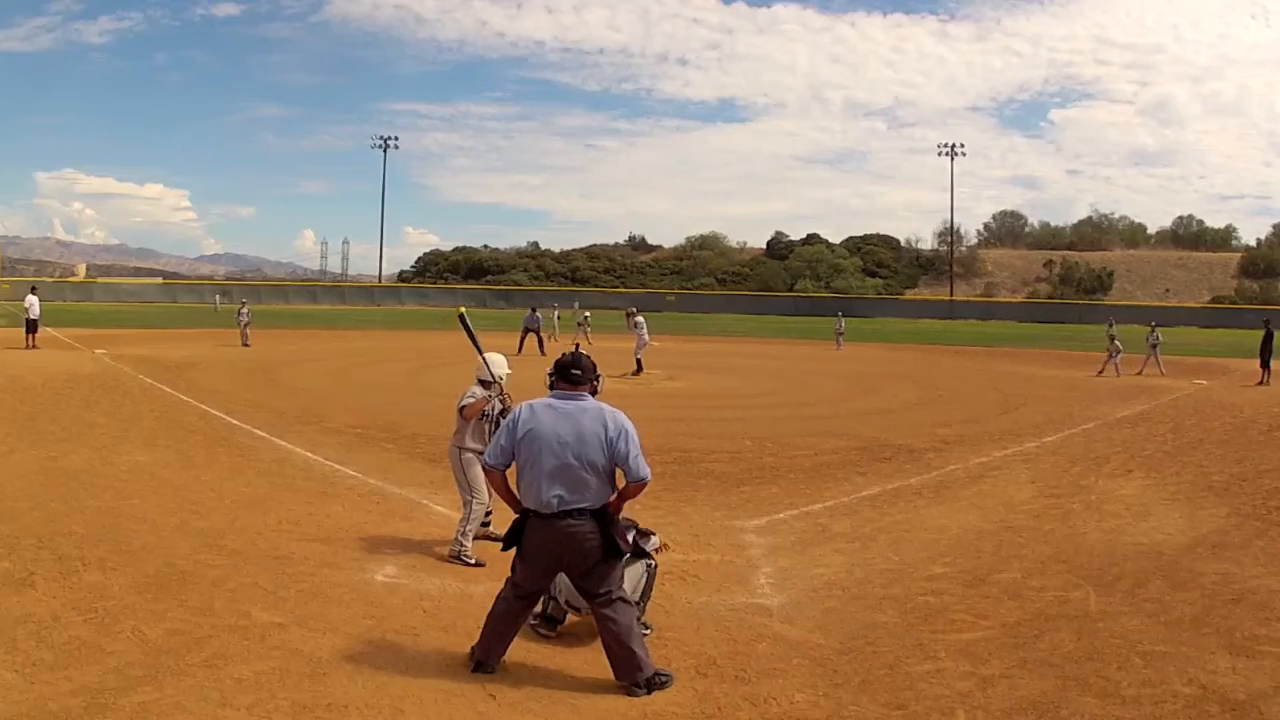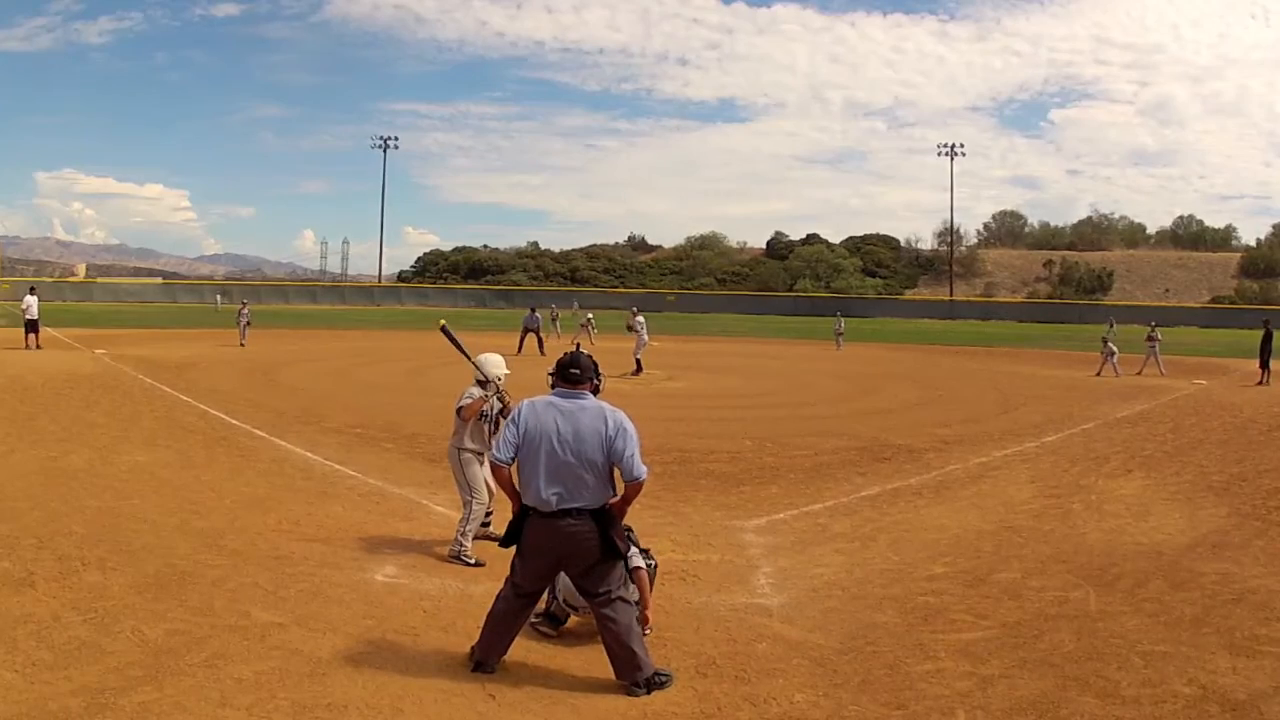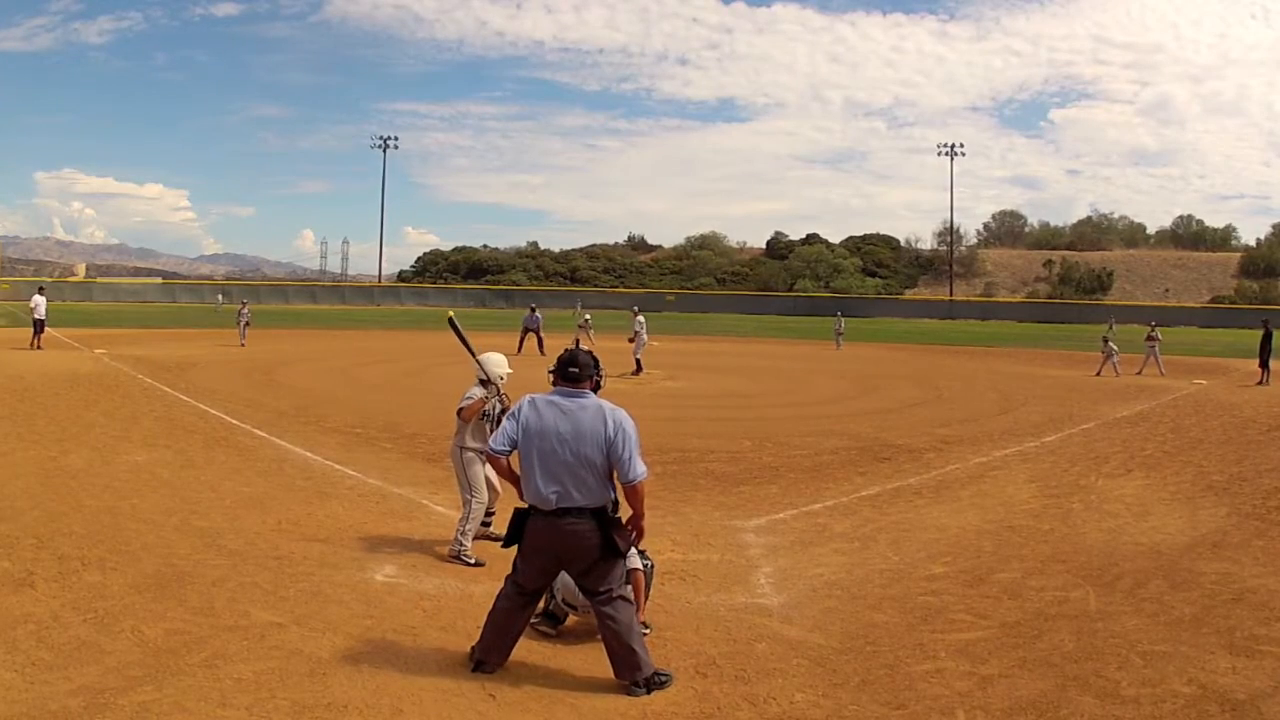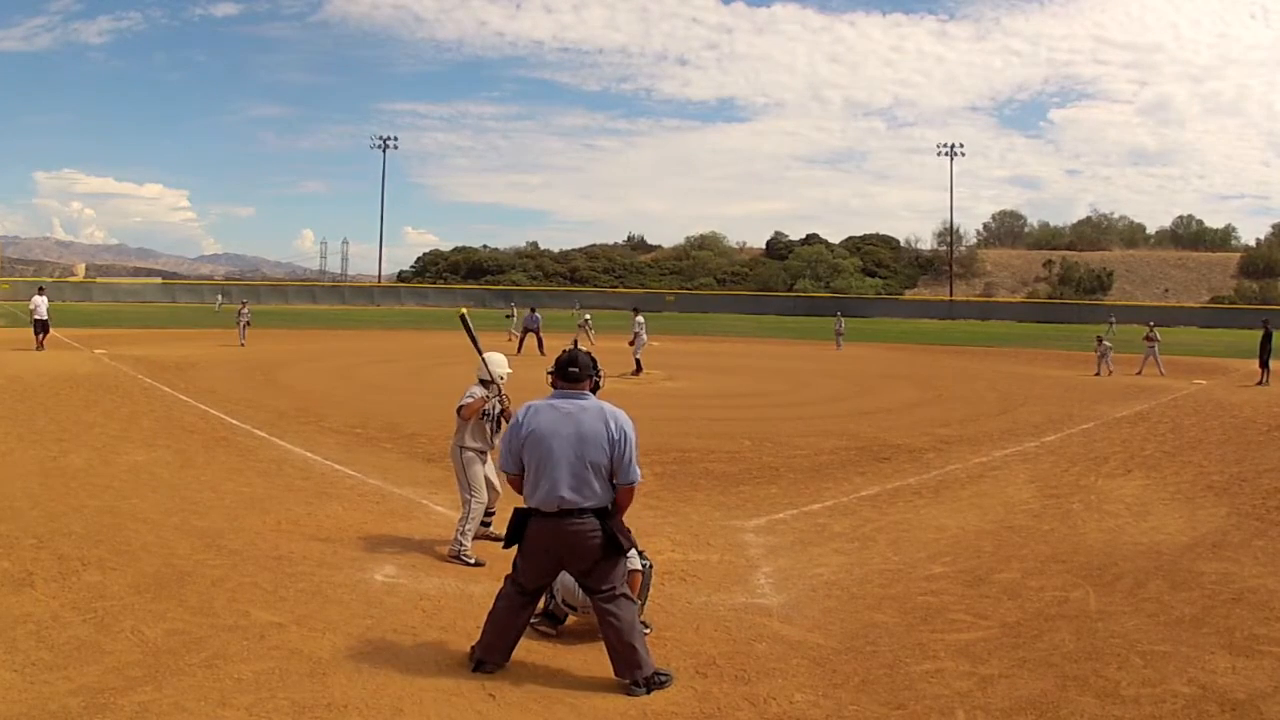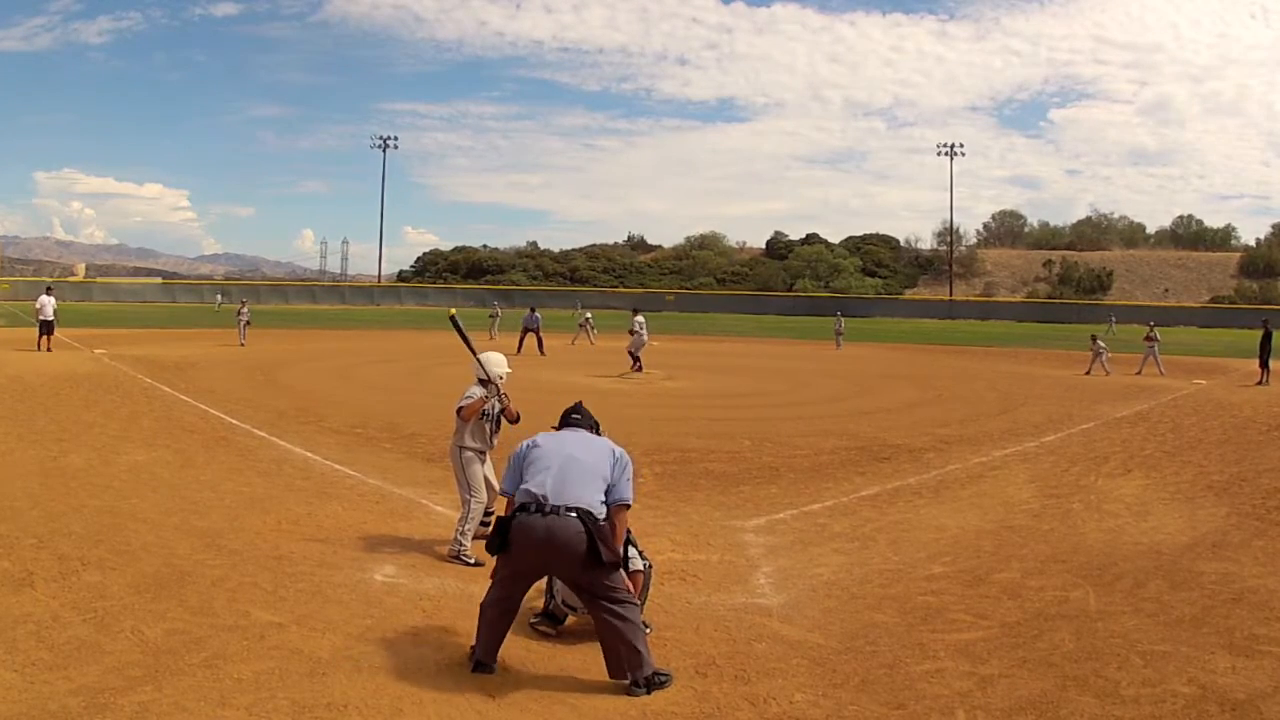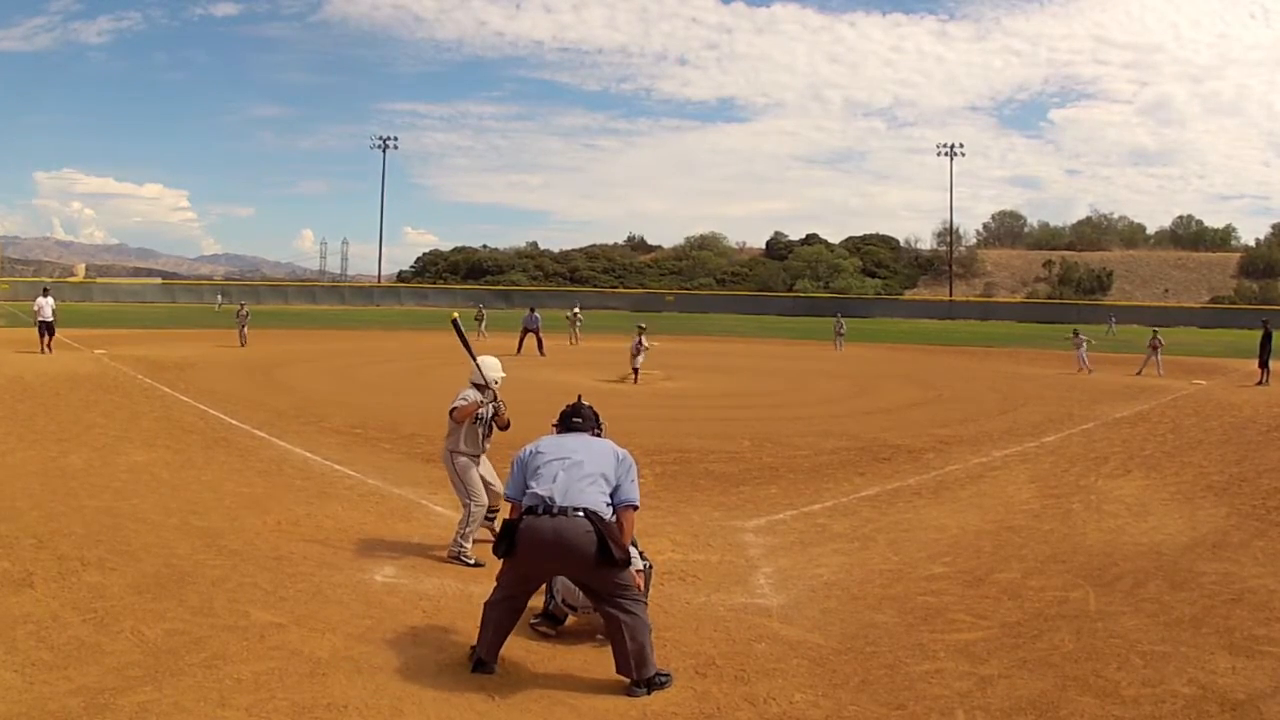
dt=0.7s
person 1, frame 1
left shoulder: (524, 414)
right shoulder: (612, 419)
left elbow: (492, 466)
right elbow: (640, 478)
left wrist: (516, 505)
right wrist: (618, 501)
left hip: (538, 528)
right hip: (591, 530)
left knee: (517, 594)
right knee: (610, 602)
left ankle: (485, 657)
right ankle: (640, 676)
person 1, frame 2
left shoulder: (526, 411)
right shoulder: (612, 418)
left elbow: (499, 463)
right elbow: (636, 477)
left wrist: (516, 499)
right wrist: (622, 504)
left hip: (538, 526)
right hip: (590, 529)
left knee: (517, 594)
right knee: (611, 601)
left ankle: (484, 657)
right ankle: (640, 676)
person 1, frame 3
left shoulder: (527, 408)
right shoulder: (614, 417)
left elbow: (495, 452)
right elbow: (632, 479)
left wrist: (519, 483)
right wrist: (639, 516)
left hip: (540, 525)
right hip: (591, 527)
left knee: (518, 592)
right knee: (611, 600)
left ankle: (486, 657)
right ankle: (640, 675)
person 1, frame 4
left shoulder: (527, 415)
right shoulder: (614, 418)
left elbow: (513, 477)
right elbow: (627, 485)
right wrist: (612, 520)
left hip: (540, 526)
right hip: (593, 528)
left knee: (519, 592)
right knee: (613, 599)
left ankle: (487, 656)
right ankle: (640, 675)
person 1, frame 5
left shoulder: (531, 444)
right shoulder: (614, 451)
left elbow: (511, 501)
right elbow: (618, 513)
left wrist: (510, 546)
right wrist: (614, 563)
left hip: (526, 526)
right hip: (577, 531)
left knee: (502, 592)
right knee: (617, 600)
person 1, frame 6
left shoulder: (532, 449)
right shoulder: (617, 454)
left elbow: (516, 508)
right elbow: (625, 516)
left wrist: (512, 555)
right wrist: (621, 562)
left hip: (533, 530)
right hip: (585, 532)
left knee: (508, 592)
right knee: (626, 599)
person 2, frame 1
left shoulder: (494, 395)
right shoulder: (475, 392)
right elbow: (466, 413)
left wrist: (507, 408)
right wrist: (489, 396)
left hip: (480, 452)
right hip: (465, 452)
left knee: (487, 493)
right knee: (477, 499)
left ankle: (482, 529)
right ankle: (459, 550)
person 2, frame 2
left shoulder: (493, 395)
right shoulder: (473, 393)
left elbow: (510, 419)
right elbow: (464, 414)
left wrist: (506, 405)
right wrist: (486, 395)
left hip: (480, 453)
right hip: (465, 453)
left knee: (489, 493)
right knee: (477, 500)
left ankle: (482, 529)
right ankle: (459, 550)
person 2, frame 3
left shoulder: (495, 395)
right shoulder: (475, 393)
right elbow: (463, 415)
left wrist: (507, 407)
right wrist: (487, 398)
left hip: (482, 452)
right hip: (467, 452)
left knee: (493, 491)
right knee: (477, 499)
left ankle: (483, 529)
right ankle: (459, 549)
person 2, frame 4
left shoulder: (496, 394)
right shoulder: (475, 392)
left elbow: (513, 421)
right elbow: (464, 413)
left wrist: (506, 408)
right wrist: (487, 397)
left hip: (483, 452)
right hip: (467, 452)
left knee: (494, 491)
right knee: (477, 499)
left ankle: (483, 529)
right ankle: (459, 549)
person 2, frame 5
left shoulder: (496, 394)
right shoulder: (475, 392)
left elbow: (514, 419)
right elbow: (463, 414)
left wrist: (506, 405)
right wrist: (486, 397)
left hip: (482, 452)
right hip: (466, 452)
left knee: (492, 492)
right knee: (476, 499)
left ankle: (482, 529)
right ankle: (459, 549)
person 2, frame 6
left shoulder: (489, 399)
right shoulder: (469, 396)
left elbow: (504, 426)
right elbow: (456, 416)
left wrist: (501, 413)
right wrist: (483, 402)
left hip: (477, 455)
right hip: (459, 456)
left knee: (496, 491)
right knee: (477, 502)
left ankle: (488, 522)
right ankle: (458, 551)
